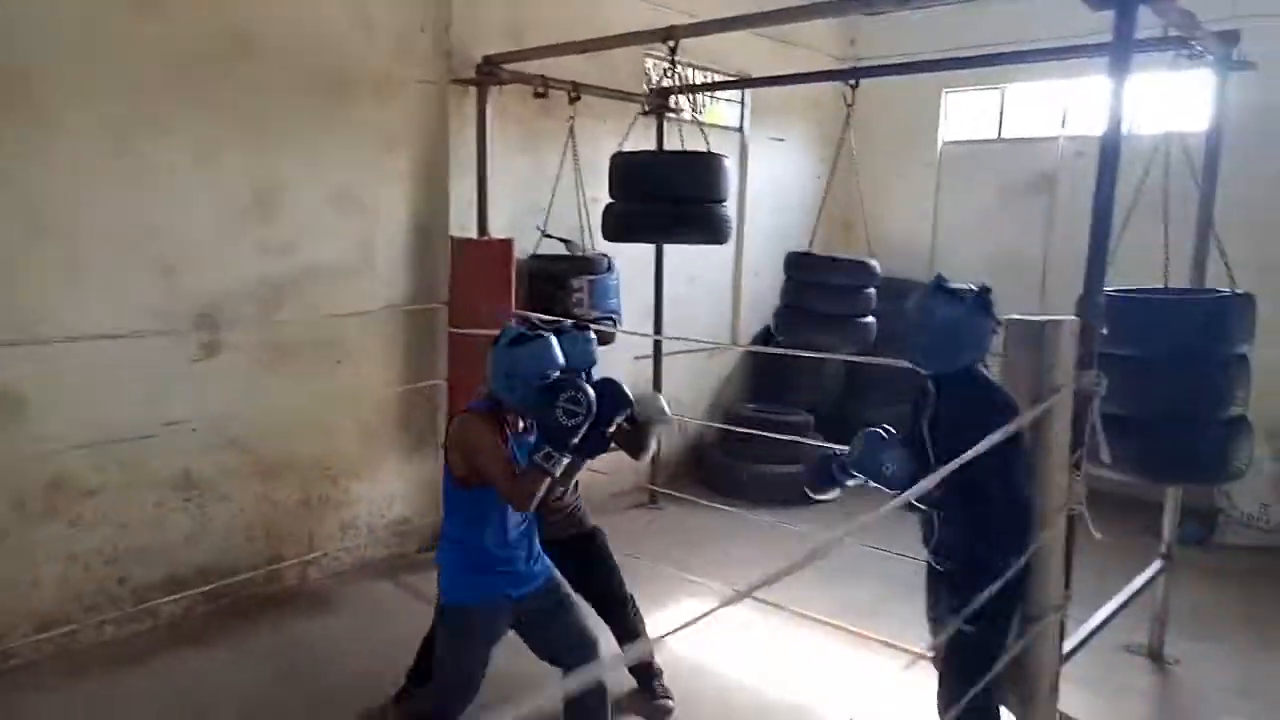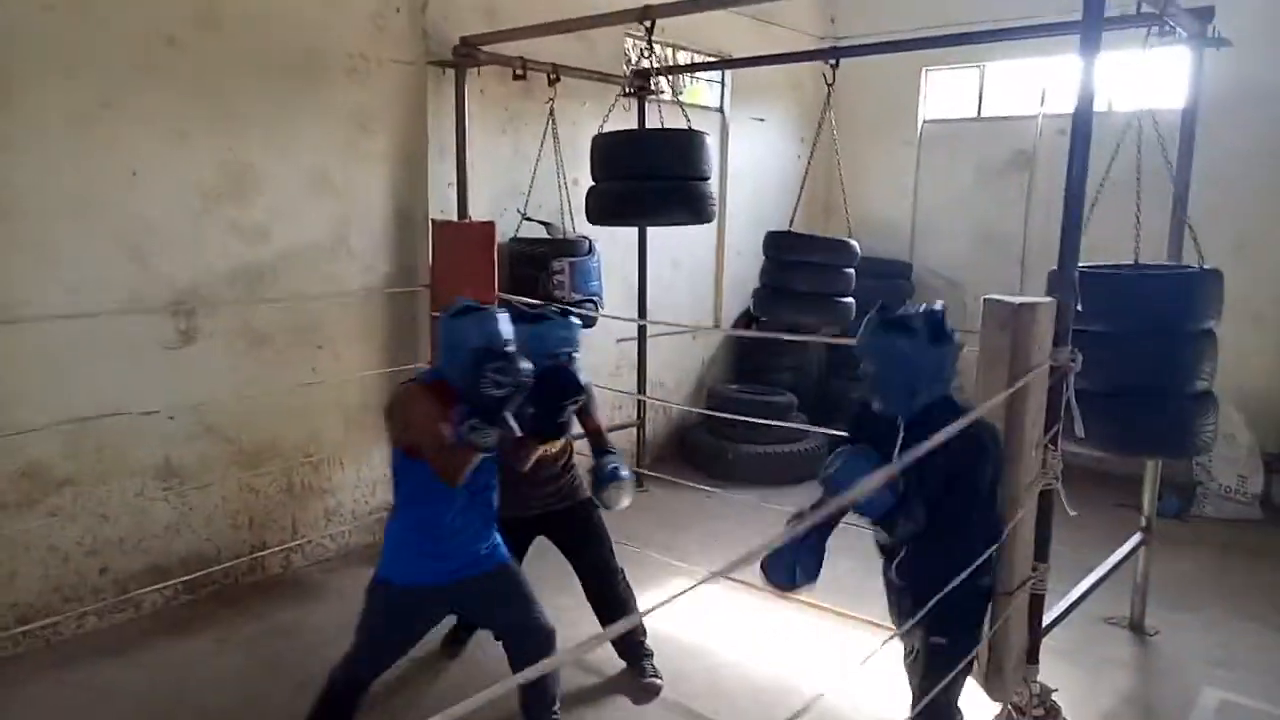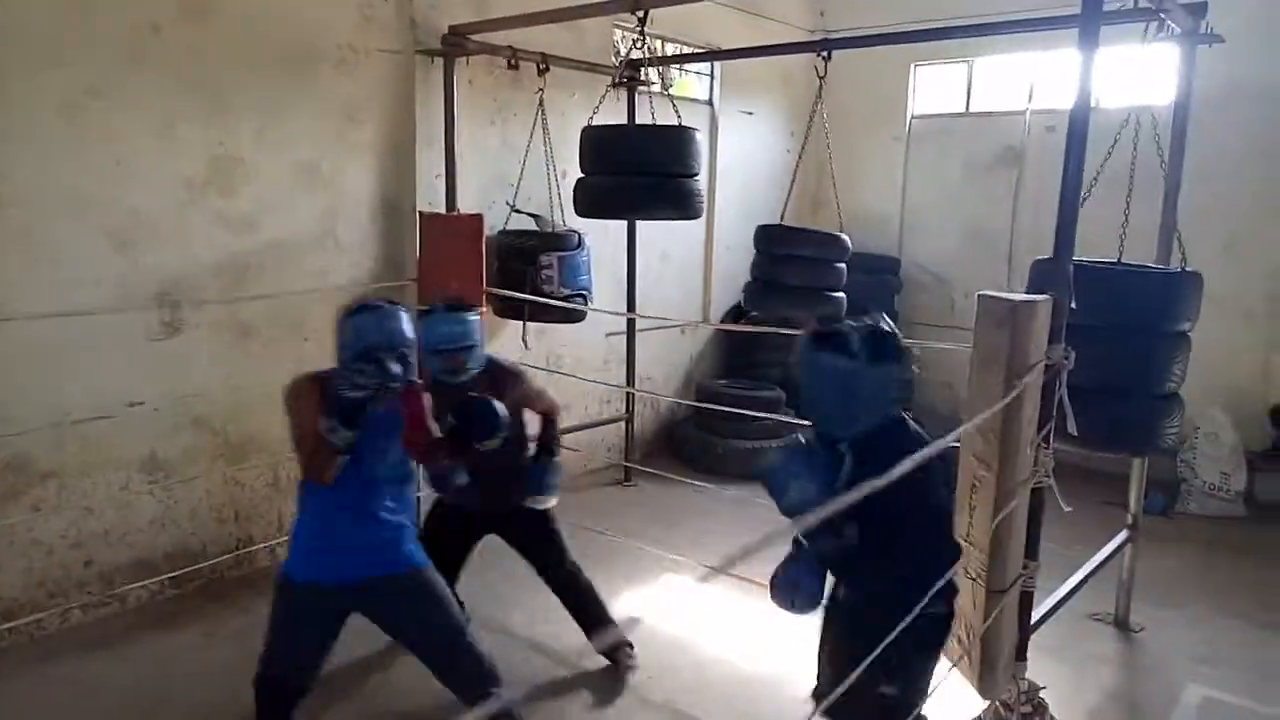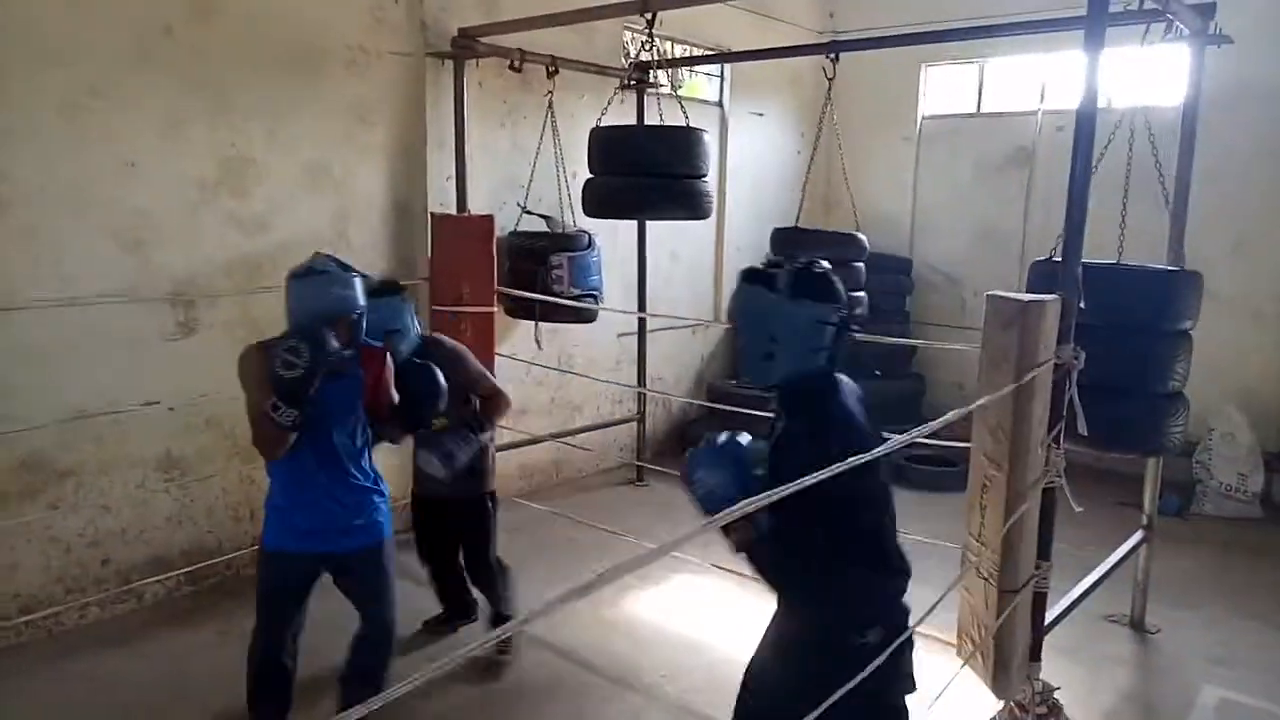
dt=0.2s
person 1, frame 1
left shoulder: (988, 407)
right shoulder: (940, 391)
left elbow: (987, 498)
right elbow: (922, 458)
left wrist: (908, 481)
right wrist: (844, 464)
left hip: (987, 565)
right hip: (949, 558)
right knee: (955, 670)
person 1, frame 2
left shoulder: (970, 440)
right shoulder: (883, 413)
left elbow: (962, 536)
right elbow: (854, 472)
left wrist: (893, 512)
right wrist: (812, 532)
left hip: (956, 584)
right hip: (905, 571)
right knee: (923, 668)
person 1, frame 3
left shoulder: (916, 467)
right shoulder: (834, 436)
left elbow: (895, 578)
left wrist: (832, 528)
right wrist: (807, 551)
left hip: (912, 617)
right hip: (856, 602)
person 1, frame 4
left shoulder: (832, 430)
right shoulder: (813, 398)
left elbow: (804, 575)
left wrist: (740, 514)
right wrist: (754, 492)
left hip: (852, 627)
right hip: (811, 608)
person 2, frame 1
left shoulder: (530, 416)
right shoulder: (473, 427)
left elbow: (551, 480)
right elbow: (519, 497)
left wrist: (583, 434)
right wrist: (557, 440)
left hip: (527, 570)
right hip: (473, 585)
left knee: (584, 655)
person 2, frame 2
left shoulder: (483, 394)
right shoulder: (415, 399)
left elbow: (517, 458)
right elbow: (450, 471)
right wrist: (487, 415)
left hip: (480, 555)
right hip: (414, 566)
left knee: (535, 638)
right knee: (363, 667)
person 2, frame 3
left shoulder: (409, 397)
right shoulder: (309, 393)
left elbow: (433, 457)
right elbow: (318, 473)
right wrist: (345, 417)
left hip: (393, 557)
right hip: (319, 568)
left knee: (460, 652)
right knee: (281, 676)
person 2, frame 4
left shoulder: (372, 359)
right shoulder: (262, 360)
left elbow: (391, 426)
right elbow: (269, 446)
right wrist: (292, 393)
left hip: (361, 522)
right hip: (292, 531)
left knee: (378, 631)
right knee: (272, 644)
person 3, frame 1
left shoulder: (578, 399)
right shoulder: (501, 408)
left elbow: (634, 446)
left wrist: (645, 424)
left hip: (567, 526)
left knee: (616, 603)
left ankle: (649, 676)
right ankle: (418, 687)
person 3, frame 2
left shoulder: (570, 385)
left elbow: (591, 422)
right elbow: (510, 458)
left wrist: (608, 459)
right wrist: (542, 427)
left hip: (566, 497)
right hip: (509, 503)
left knee: (606, 578)
left ankle: (638, 655)
right ankle: (462, 631)
person 3, frame 3
left shoulder: (503, 377)
right shoulder: (426, 386)
left elbow: (550, 410)
left wrist: (547, 458)
left hip: (516, 493)
right hip: (461, 496)
left knee: (559, 569)
right knee: (432, 567)
left ankle: (611, 639)
person 3, frame 4
left shoulder: (448, 356)
left elbow: (500, 402)
left wrist: (467, 438)
left hip: (469, 472)
right hip: (429, 471)
left knee: (480, 560)
right knee: (433, 550)
left ankle: (502, 618)
right ankle: (459, 608)
